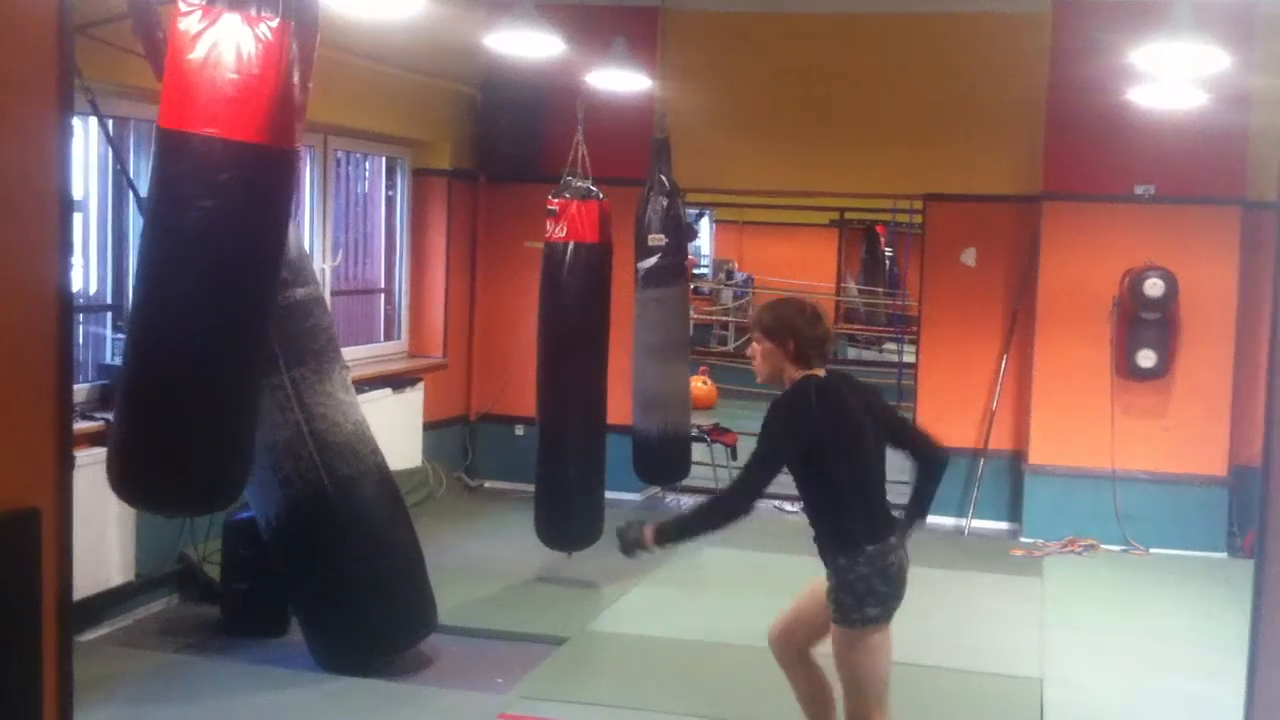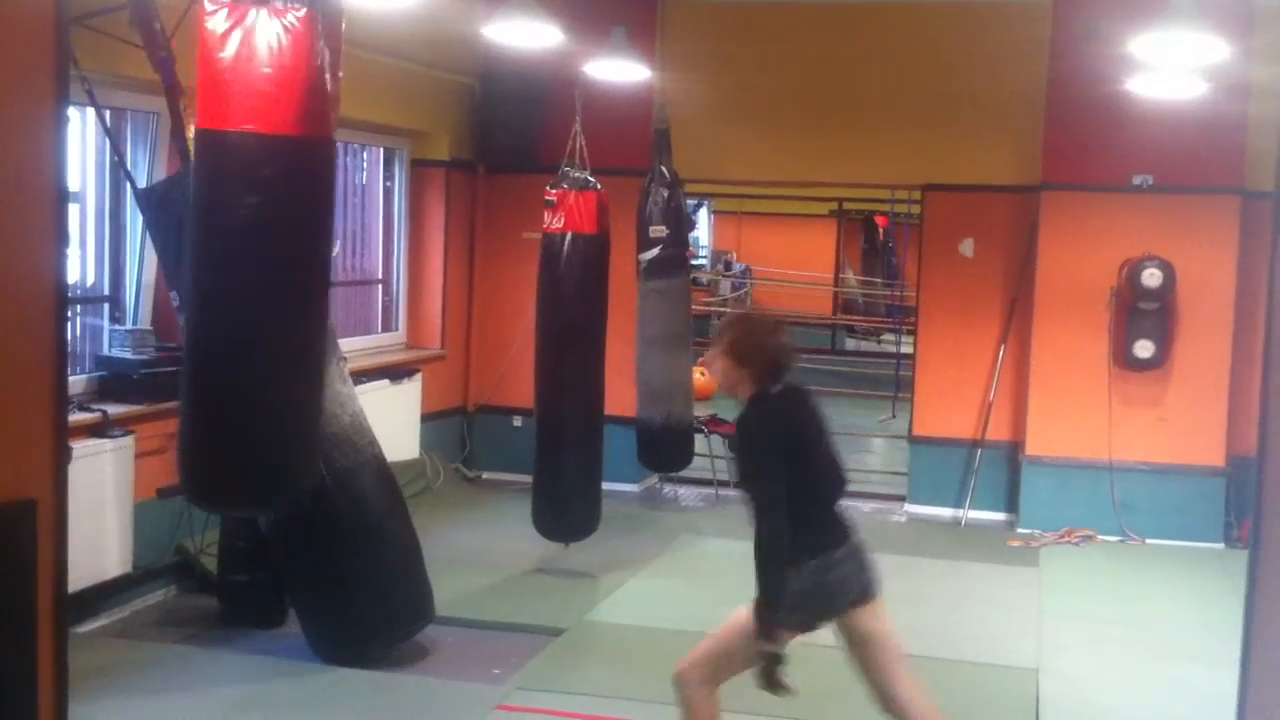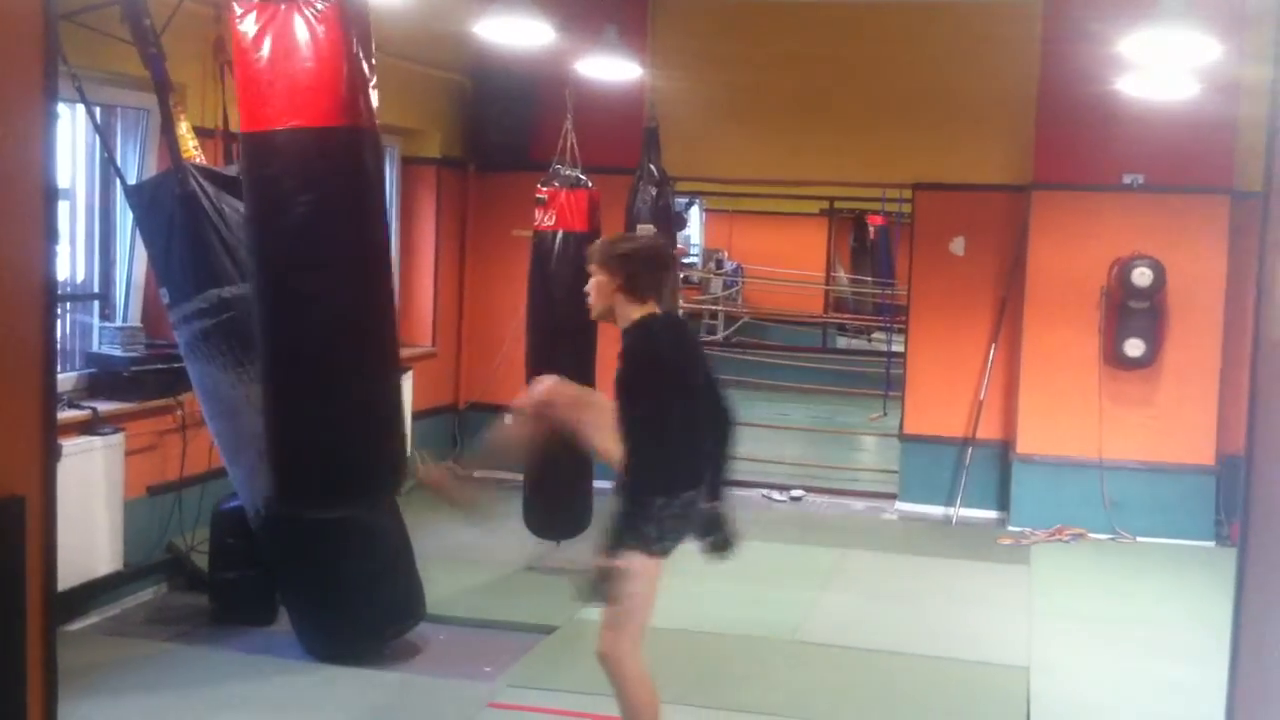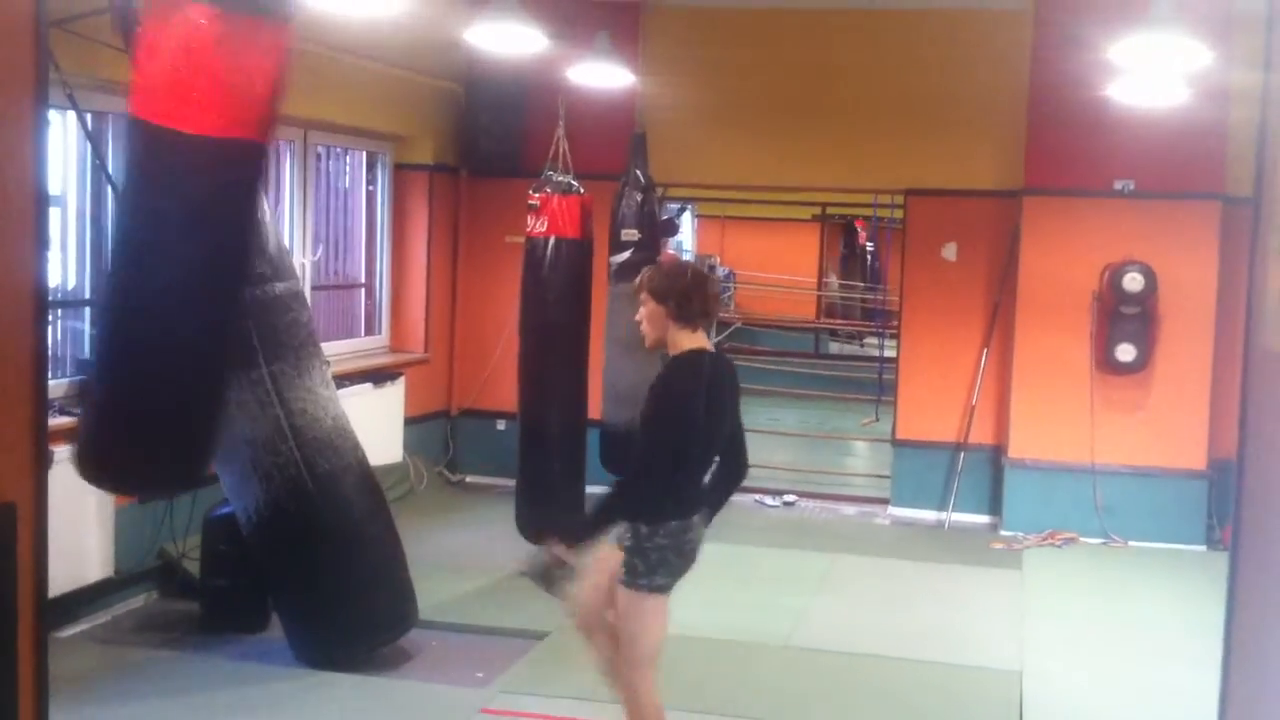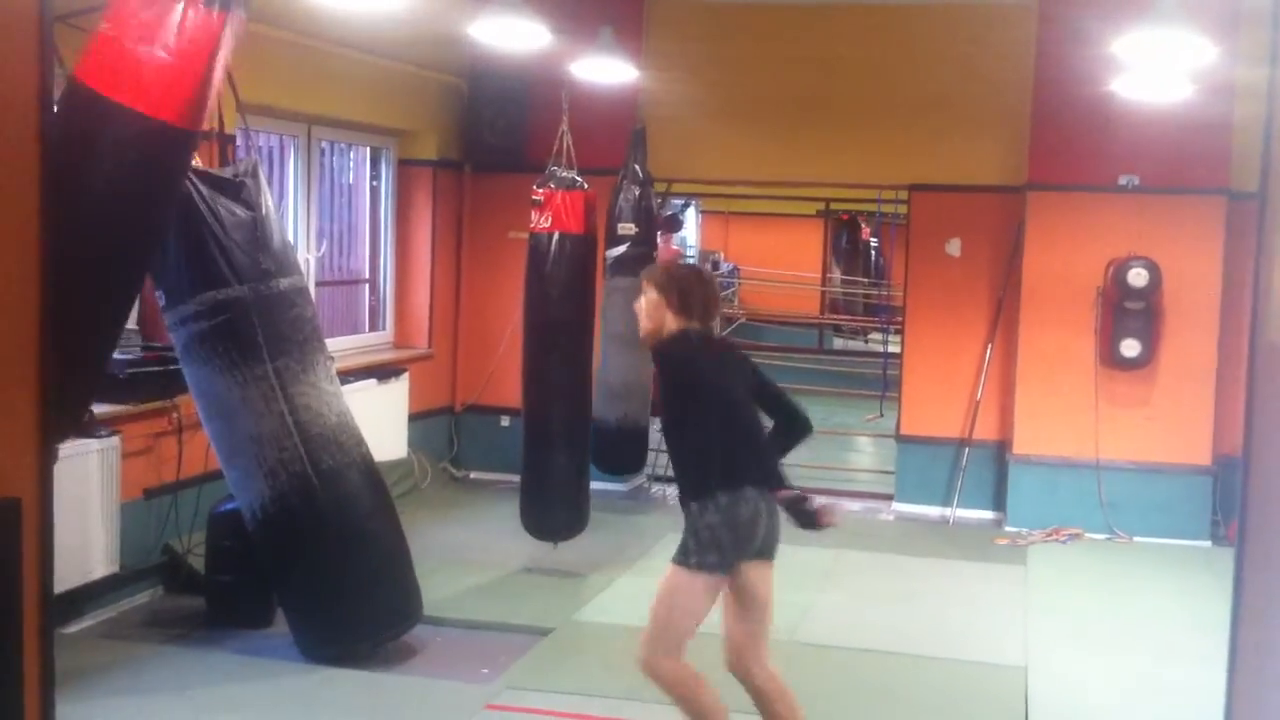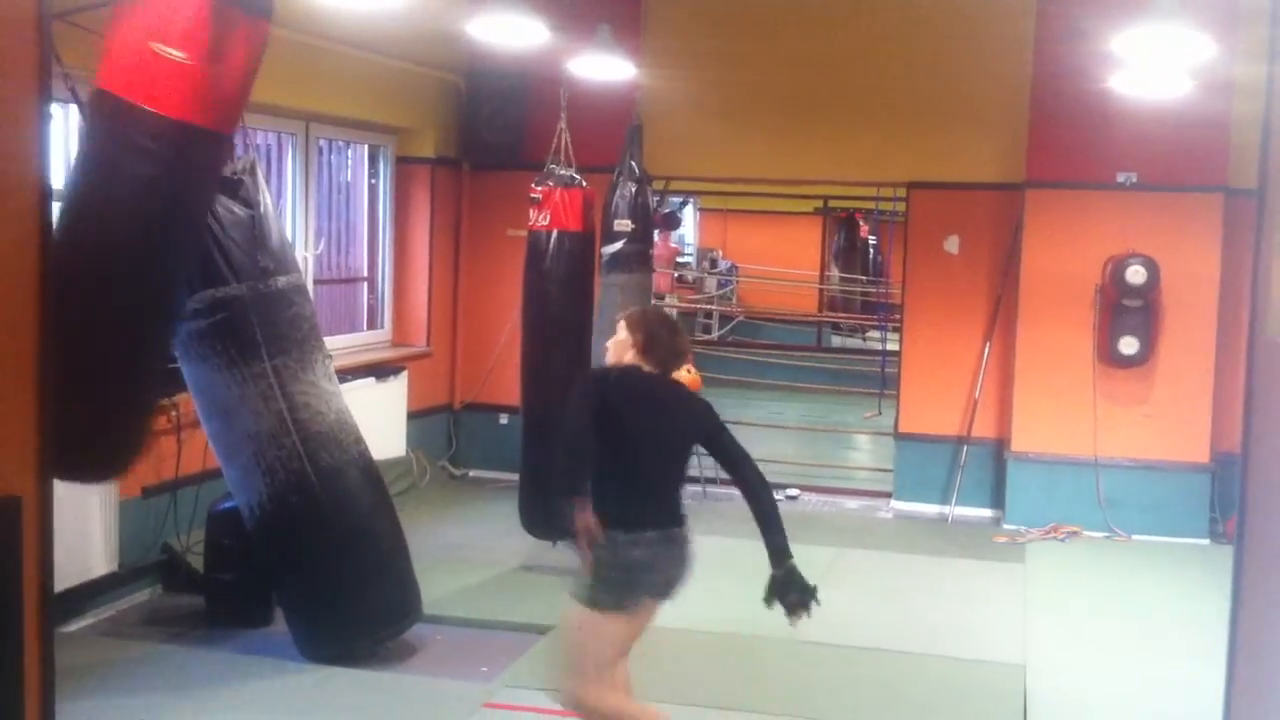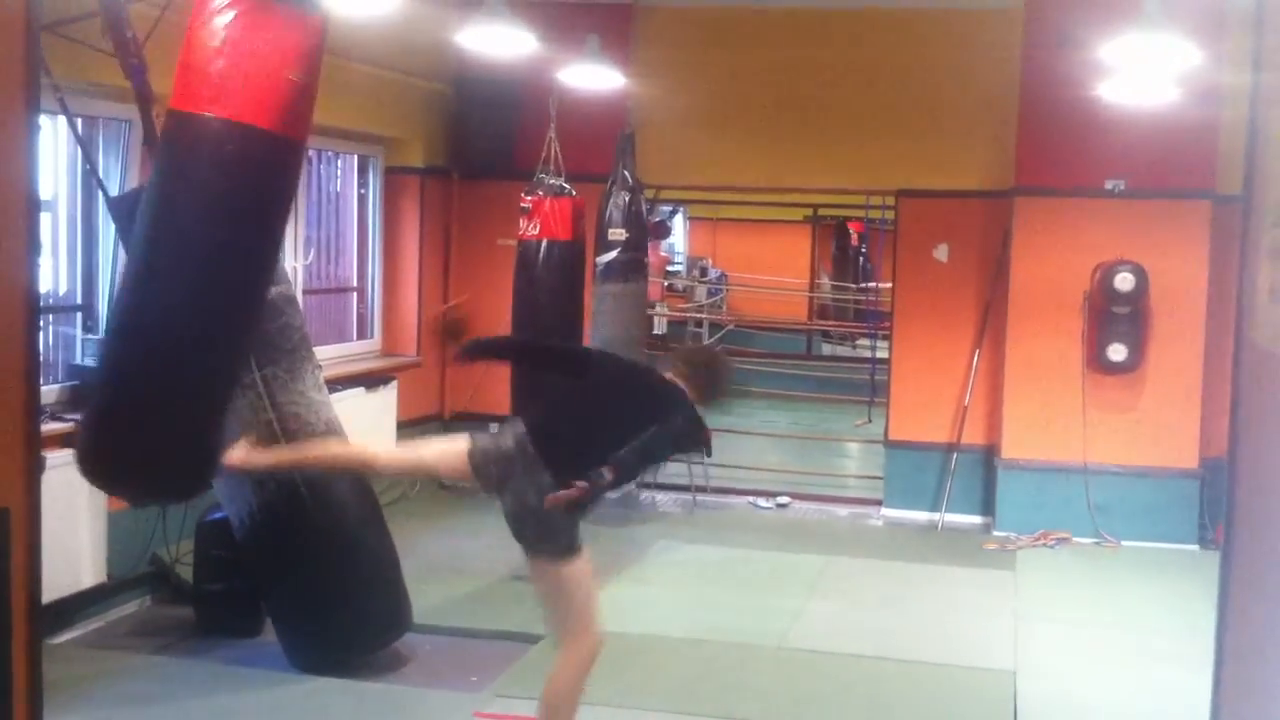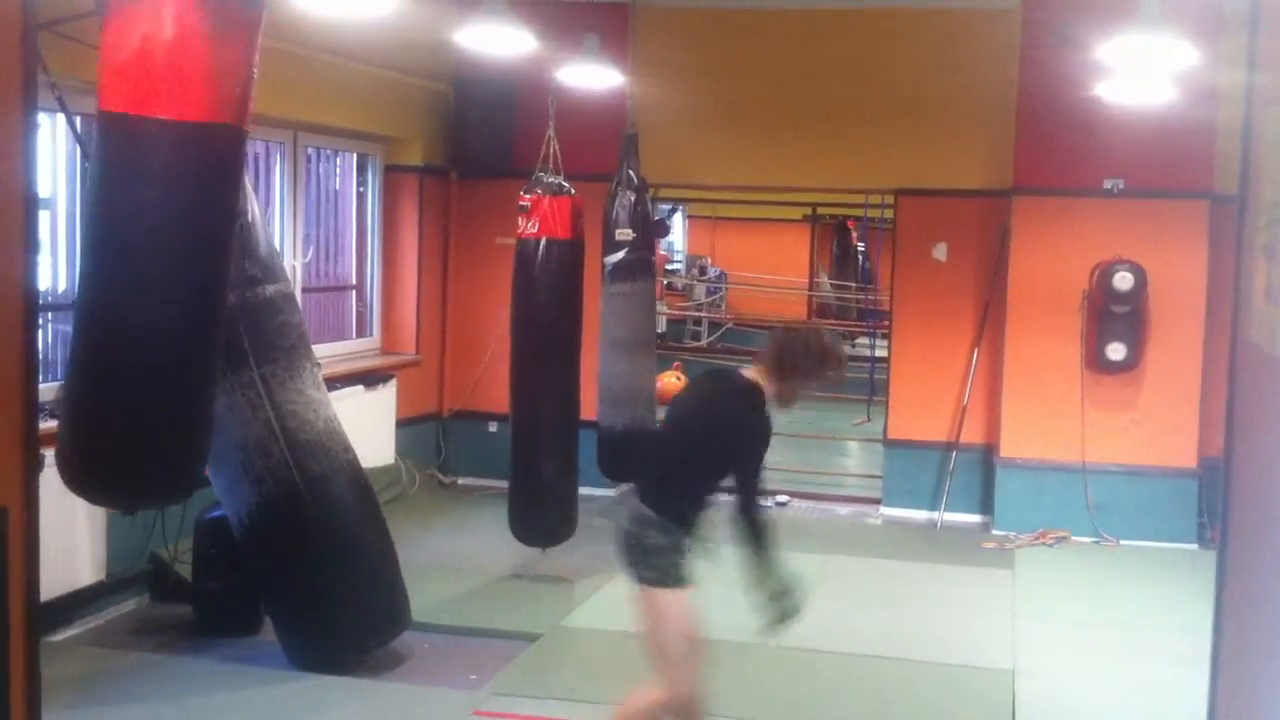
dt=0.4s
person 1, frame 1
left shoulder: (794, 408)
right shoulder: (854, 392)
left elbow: (739, 497)
right elbow: (933, 455)
left wrist: (656, 535)
right wrist: (910, 519)
left hip: (860, 565)
right hip: (881, 552)
right knee: (785, 640)
person 1, frame 2
left shoulder: (758, 424)
right shoulder: (793, 403)
left elbow: (771, 529)
left wrist: (768, 636)
left hip: (806, 576)
right hip: (847, 563)
left knee: (692, 678)
person 1, frame 3
left shoulder: (645, 346)
right shoulder: (673, 333)
left elbow: (647, 458)
right elbow: (718, 418)
left wrist: (614, 552)
right wrist: (709, 501)
left hip: (662, 506)
left knee: (618, 651)
right knee: (547, 392)
person 1, frame 4
left shoulder: (677, 381)
right shoulder: (718, 370)
left elbow: (642, 480)
right elbow: (735, 465)
left wrist: (568, 544)
left hip: (655, 536)
right hip: (673, 524)
left knee: (636, 680)
right knee: (588, 610)
person 1, frame 5
left shoulder: (675, 354)
right shoulder: (727, 355)
left elbow: (737, 420)
right elbow: (797, 423)
left wrist: (784, 491)
left hip: (716, 519)
right hip: (756, 511)
left knee: (660, 659)
right knee: (749, 663)
person 1, frame 6
left shoulder: (601, 382)
right shoulder: (691, 404)
left elbow: (575, 442)
right elbow: (752, 480)
left wrist: (581, 506)
right wrist: (782, 564)
left hip: (620, 552)
right hip: (668, 550)
right knee: (608, 660)
person 1, frame 7
left shoulder: (617, 366)
right shoulder: (686, 422)
left elbow: (538, 353)
right elbow: (651, 447)
left wrist: (467, 347)
right wrist: (598, 483)
left hip: (511, 448)
right hip: (544, 497)
left knee: (384, 459)
right knee: (584, 640)
left ankle: (261, 458)
person 1, frame 8
left shoulder: (713, 380)
right shoulder: (749, 418)
right elbow: (746, 504)
right wrist: (771, 580)
left hip: (646, 521)
right hip: (660, 537)
left knee: (687, 652)
right knee: (679, 687)
